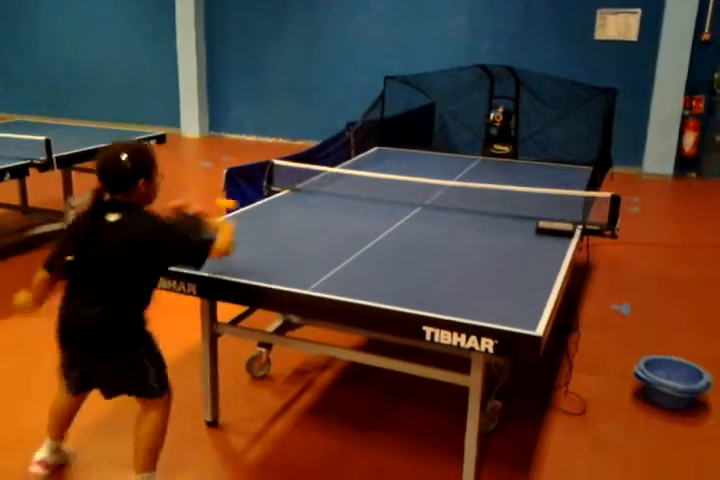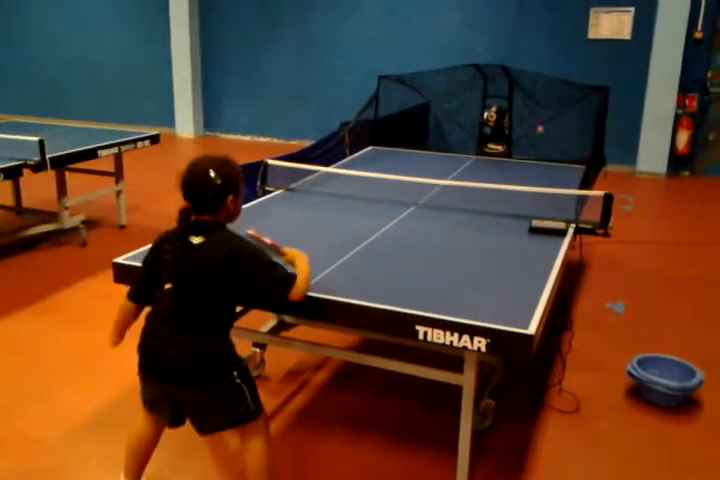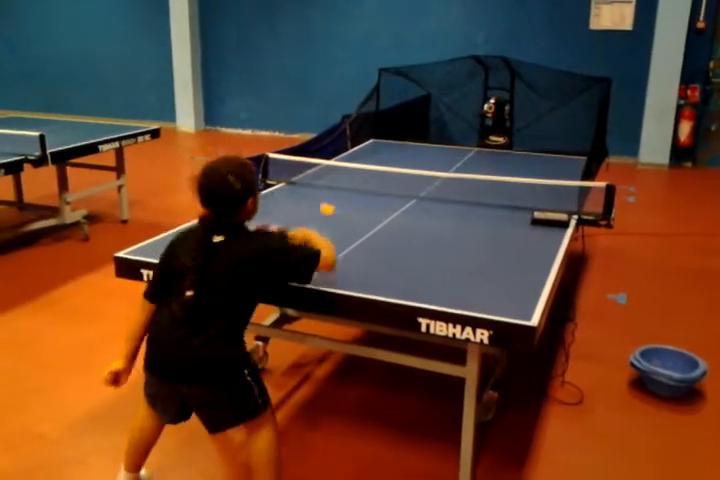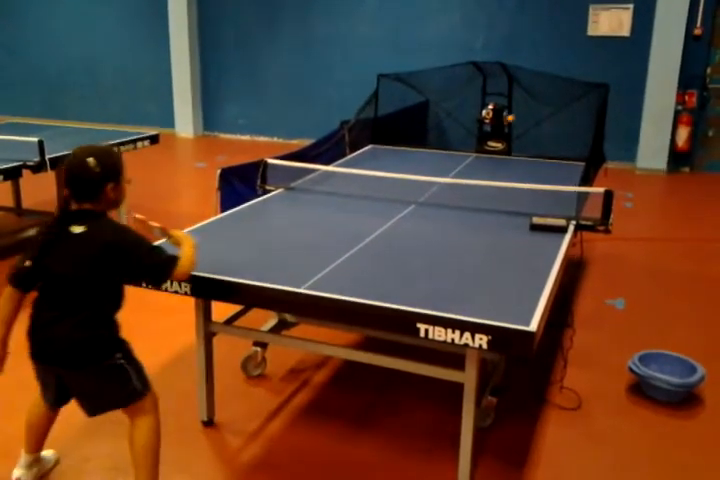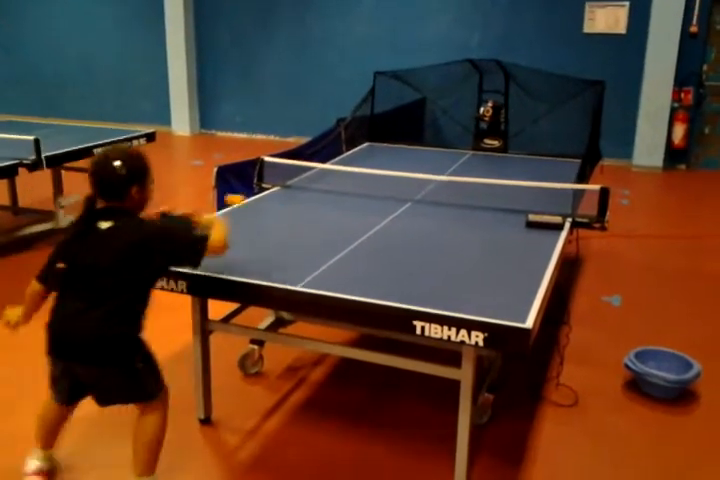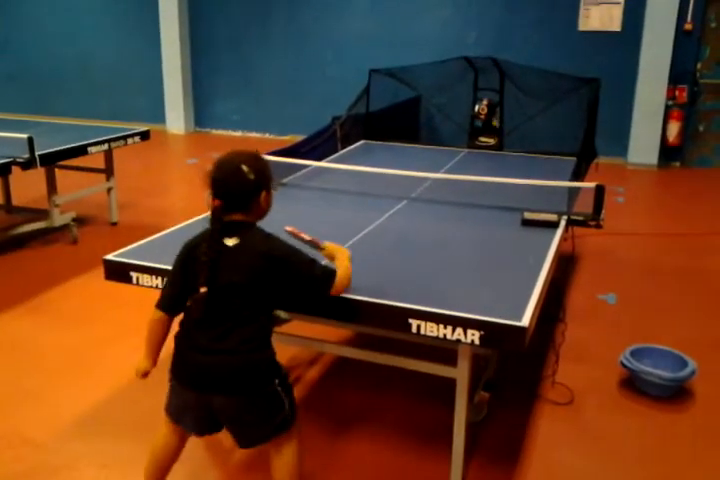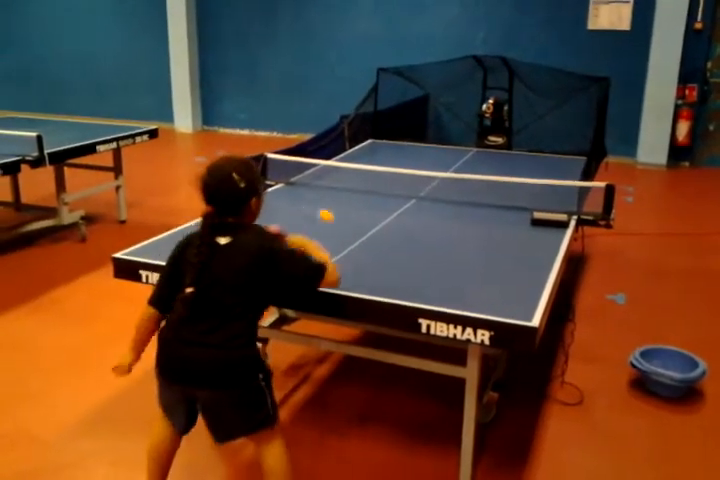
dt=0.7s
person 1, frame 1
left shoulder: (85, 222)
right shoulder: (155, 229)
left elbow: (50, 273)
right elbow: (219, 248)
left wrist: (32, 298)
right wrist: (222, 228)
left hip: (73, 329)
right hip: (120, 335)
left knee: (74, 388)
right knee: (156, 401)
person 1, frame 2
left shoulder: (166, 244)
right shoulder: (238, 251)
left elbow: (133, 303)
right elbow: (296, 291)
left wrist: (116, 334)
right wrist: (301, 261)
left hip: (155, 358)
right hip: (207, 364)
left knee: (152, 418)
right knee: (253, 429)
person 1, frame 3
left shoulder: (183, 242)
right shoulder: (260, 249)
left elbow: (149, 304)
right elbow: (327, 260)
left wrist: (125, 359)
right wrist: (303, 238)
left hip: (163, 356)
right hip: (217, 364)
left knee: (154, 412)
right knee: (261, 424)
person 1, frame 4
left shoulder: (50, 233)
right shoulder: (116, 238)
right elbow: (179, 271)
right wrist: (186, 243)
left hip: (43, 342)
right hip: (92, 346)
left knee: (51, 398)
right knee: (144, 409)
person 1, frame 5
left shoulder: (79, 231)
right shoulder: (149, 233)
left elbow: (42, 282)
right elbow: (217, 243)
right wrist: (213, 222)
left hip: (62, 338)
right hip: (111, 343)
left knee: (63, 397)
right knee: (154, 403)
person 1, frame 6
left shoulder: (195, 248)
right shoulder: (273, 252)
left elbow: (163, 313)
right elbow: (337, 285)
left wrist: (149, 359)
right wrist: (342, 256)
left hip: (191, 367)
right hip: (247, 372)
left knee: (175, 428)
right knee: (282, 439)
person 1, frame 7
left shoulder: (188, 246)
right shoulder: (266, 251)
left elbow: (154, 311)
right elbow: (330, 277)
left wrist: (131, 356)
right wrist: (308, 246)
left hip: (175, 360)
right hip: (231, 367)
left knee: (170, 421)
right knee: (268, 435)
